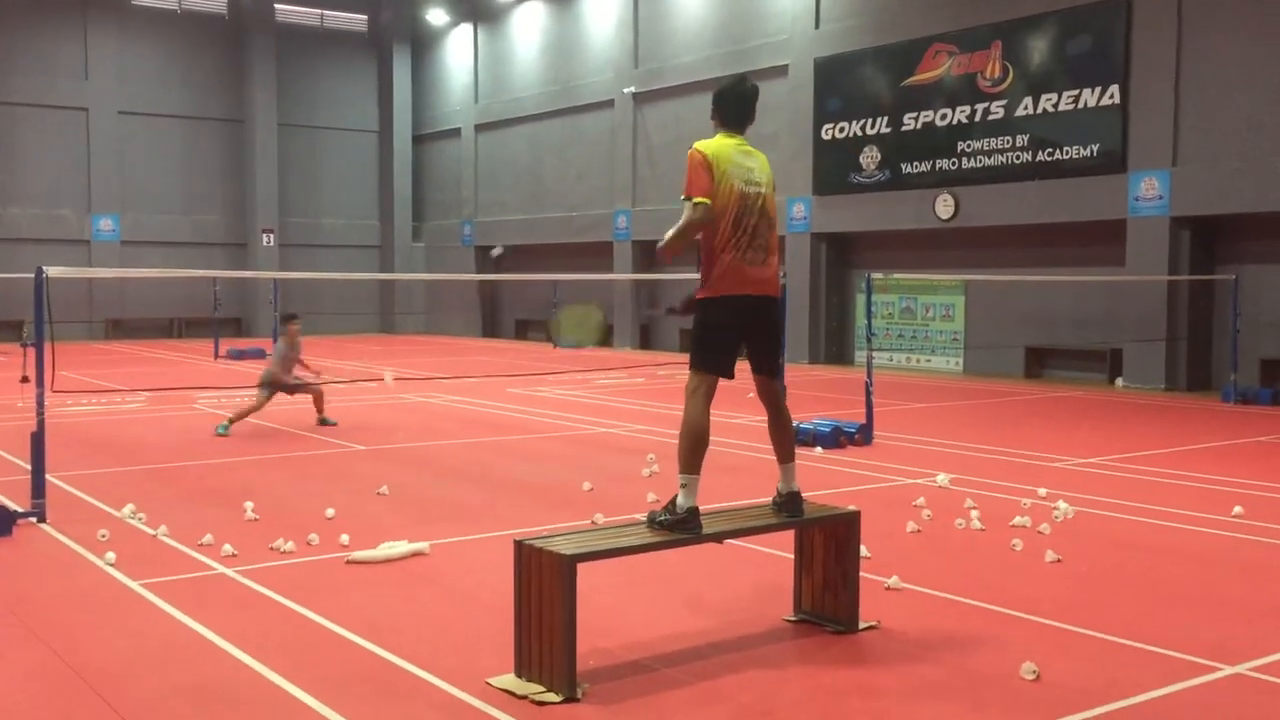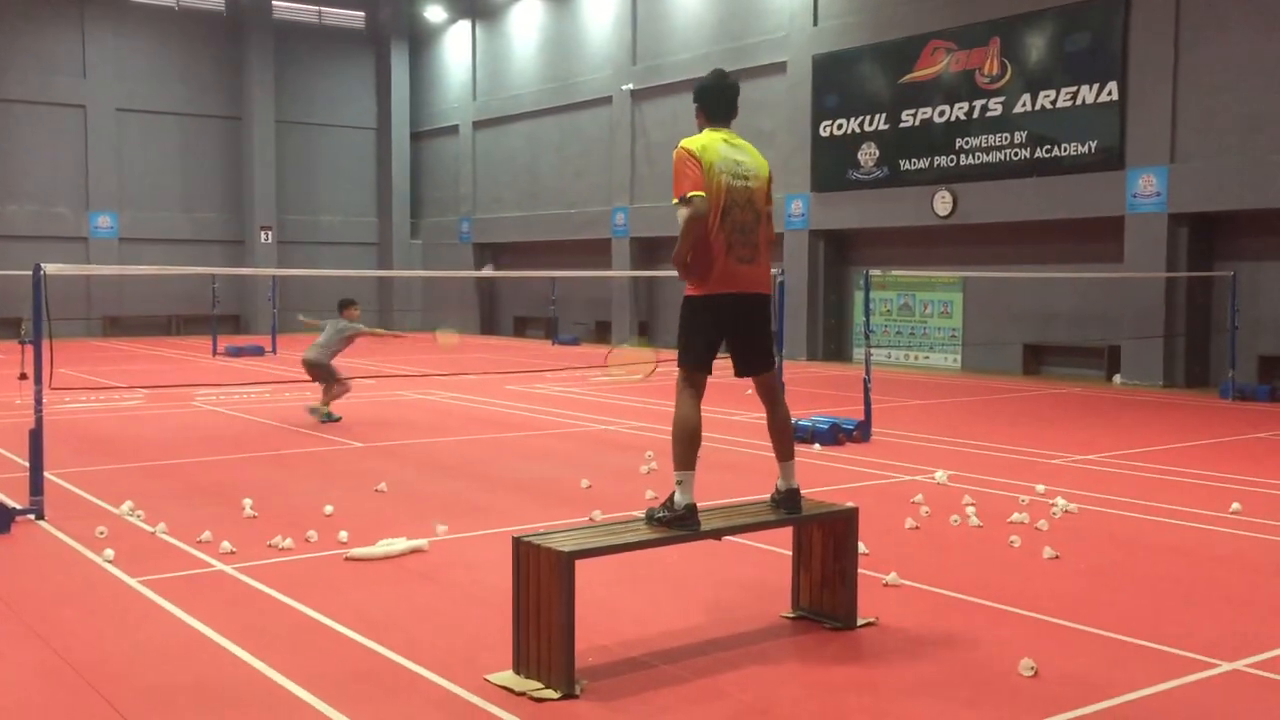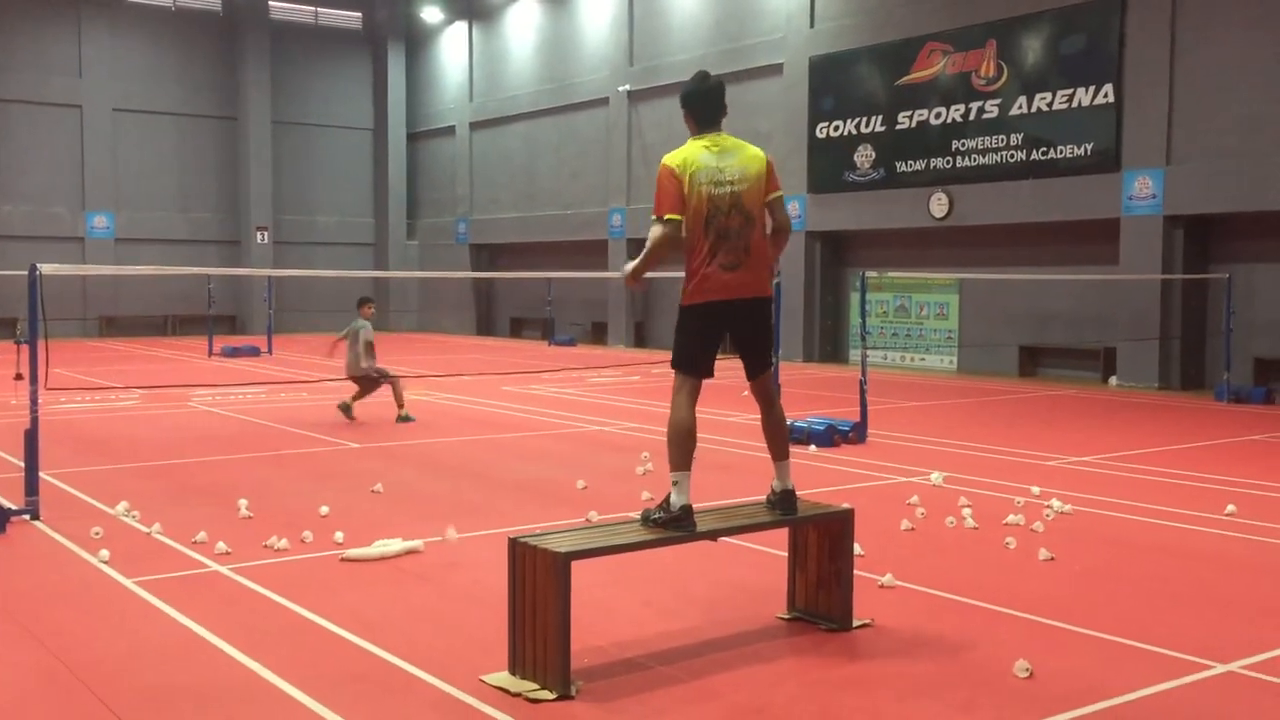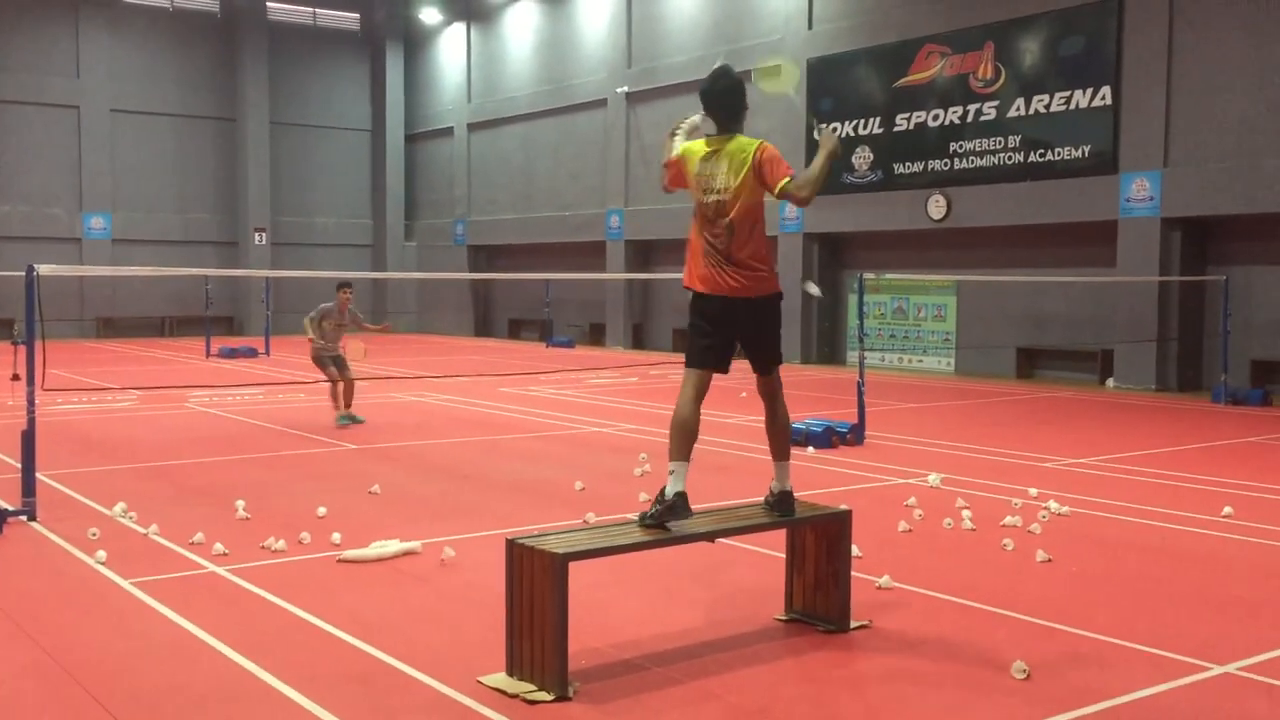
dt=0.3s
person 1, frame 1
left shoulder: (705, 152)
right shoulder: (762, 163)
left elbow: (701, 216)
left wrist: (670, 243)
left hip: (724, 290)
right hip: (767, 292)
left knee: (700, 390)
right knee: (772, 392)
left ankle: (686, 503)
right ankle: (789, 492)
person 1, frame 2
left shoulder: (692, 149)
right shoulder: (757, 158)
left elbow: (695, 212)
left wrist: (681, 259)
left hip: (710, 288)
right hip: (756, 289)
left knee: (689, 388)
right knee: (770, 390)
left ankle: (683, 501)
right ankle: (788, 488)
person 1, frame 3
left shoulder: (676, 163)
right shoulder: (756, 157)
left elbow: (669, 234)
right elbow: (782, 224)
left wrist: (638, 267)
left hip: (704, 294)
right hip: (755, 293)
left knee: (685, 391)
right knee: (766, 390)
left ankle: (678, 502)
right ankle: (784, 489)
person 1, frame 4
left shoulder: (690, 151)
right shoulder: (758, 154)
left elbow: (668, 180)
right elbow: (799, 193)
left wrist: (679, 133)
right wrist: (826, 151)
left hip: (708, 293)
right hip: (757, 293)
left knee: (692, 388)
right knee: (770, 389)
left ankle: (675, 492)
right ankle: (782, 490)
